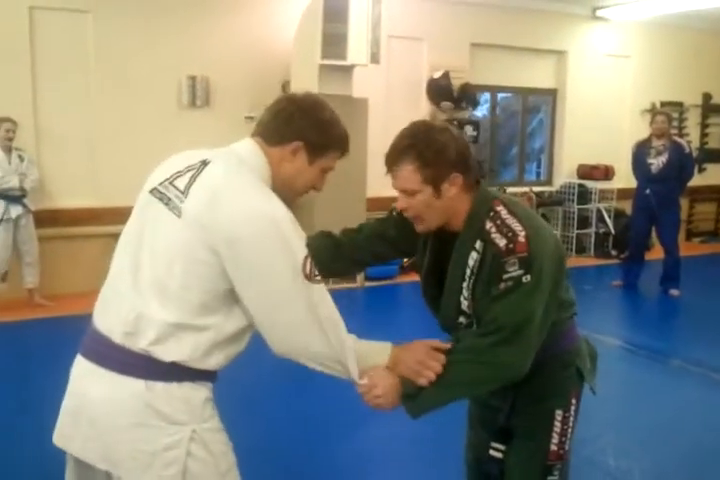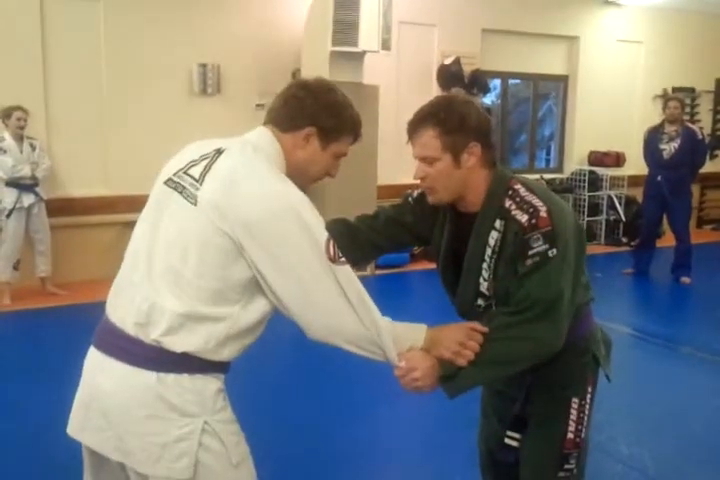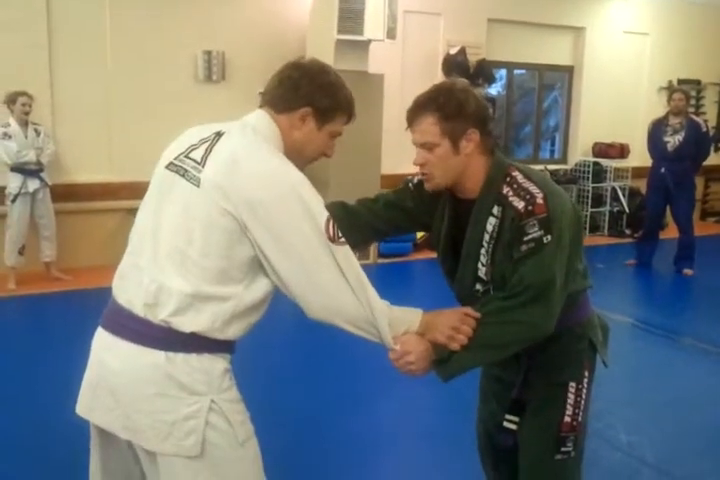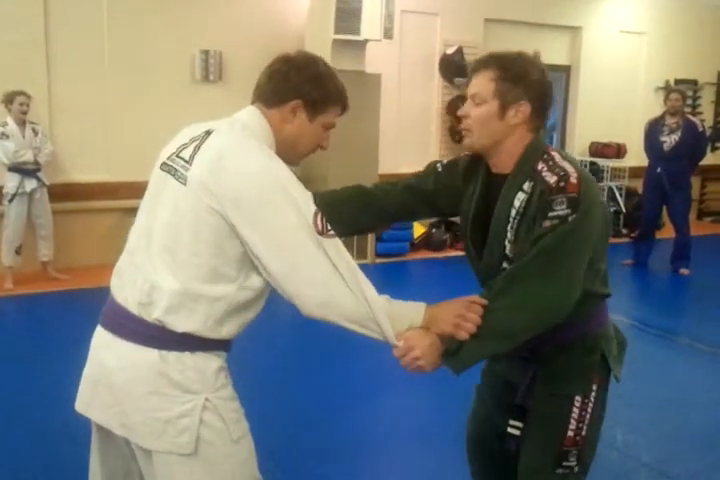
dt=0.7s
person 1, frame 1
left shoulder: (182, 165)
right shoulder: (257, 213)
right elbow: (304, 332)
right wrist: (389, 358)
left hip: (94, 377)
right hip: (156, 403)
person 1, frame 2
left shoulder: (198, 155)
right shoulder: (272, 198)
right elbow: (332, 311)
right wrist: (425, 340)
left hip: (108, 367)
right hip: (168, 394)
person 1, frame 3
left shoulder: (195, 140)
right shoulder: (270, 177)
right elbow: (329, 289)
right wrist: (418, 324)
left hip: (115, 350)
right hip: (176, 376)
person 1, frame 4
left shoulder: (195, 139)
right shoulder: (257, 173)
right elbow: (322, 285)
right wrist: (423, 317)
left hip: (116, 346)
right hip: (172, 372)
person 2, frame 1
left shoulder: (519, 243)
right shoulder: (422, 217)
left elbow: (504, 352)
right elbow: (354, 247)
left wrist: (407, 386)
left hip: (545, 371)
right hip: (494, 368)
person 2, frame 2
left shoulder: (539, 220)
right shoulder: (437, 202)
left elbow: (539, 329)
right elbow: (372, 233)
left wrist: (445, 366)
left hip: (561, 359)
right hip: (505, 354)
person 2, frame 3
left shoulder: (535, 206)
right shoulder: (437, 190)
left elbow: (530, 312)
right elbow: (372, 215)
left wrist: (439, 348)
left hip: (559, 345)
right hip: (505, 344)
person 2, frame 4
left shoulder: (566, 190)
right shoulder: (471, 171)
left elbow: (543, 296)
right elbow: (390, 200)
left wrist: (447, 341)
left hip: (570, 355)
right hip: (513, 348)
person 3, frame 1
left shoulder: (21, 155)
left elbow: (34, 177)
left wrist: (23, 187)
right wrist: (19, 181)
left hip: (21, 207)
left knee: (30, 251)
left ankle: (34, 294)
person 3, frame 2
left shoulder: (33, 143)
left elbow: (45, 165)
left wrist: (34, 176)
right wrist: (30, 170)
left hip: (34, 195)
left knee: (43, 240)
left ankle: (46, 283)
person 3, frame 3
left shoulder: (39, 129)
left elbow: (50, 151)
left wrist: (39, 160)
right wrist: (35, 155)
left hip: (39, 181)
right hip: (19, 183)
left knee: (48, 225)
right knee: (16, 229)
left ankle: (51, 268)
person 3, frame 4
left shoulder: (36, 129)
left elbow: (48, 151)
left wrist: (35, 160)
right wrist: (32, 155)
left hip: (36, 180)
right hip: (16, 182)
left knee: (45, 225)
left ankle: (48, 267)
person 4, frame 1
left shoulder: (680, 147)
right shoulder: (640, 147)
left elbow: (687, 171)
left wrist: (673, 190)
right wrist: (646, 186)
left hip: (667, 202)
right hip: (643, 199)
left knee: (670, 243)
right knee: (636, 240)
left ankle: (670, 284)
right ankle: (629, 279)
person 4, frame 2
left shoulder: (692, 133)
right shoulder: (652, 132)
left elbow: (700, 157)
left wrist: (685, 176)
right wrist: (657, 172)
left hip: (679, 188)
right hip: (655, 185)
left knee: (681, 230)
right knee: (648, 227)
left ankle: (682, 271)
right ankle: (640, 266)
person 4, frame 3
left shoulder: (697, 125)
right shoulder: (656, 124)
left elbow: (704, 150)
left wrist: (689, 168)
right wrist: (661, 164)
left hip: (682, 180)
right hip: (658, 177)
left knee: (684, 223)
right knee: (651, 219)
left ankle: (685, 263)
right ankle: (642, 258)
person 4, frame 4
left shoulder: (693, 125)
right shoulder: (653, 124)
left elbow: (700, 150)
left wrist: (685, 168)
right wrist: (658, 164)
left hip: (678, 179)
right hip: (655, 176)
left knee: (680, 222)
right knee: (647, 219)
left ankle: (681, 263)
right ankle: (639, 257)
